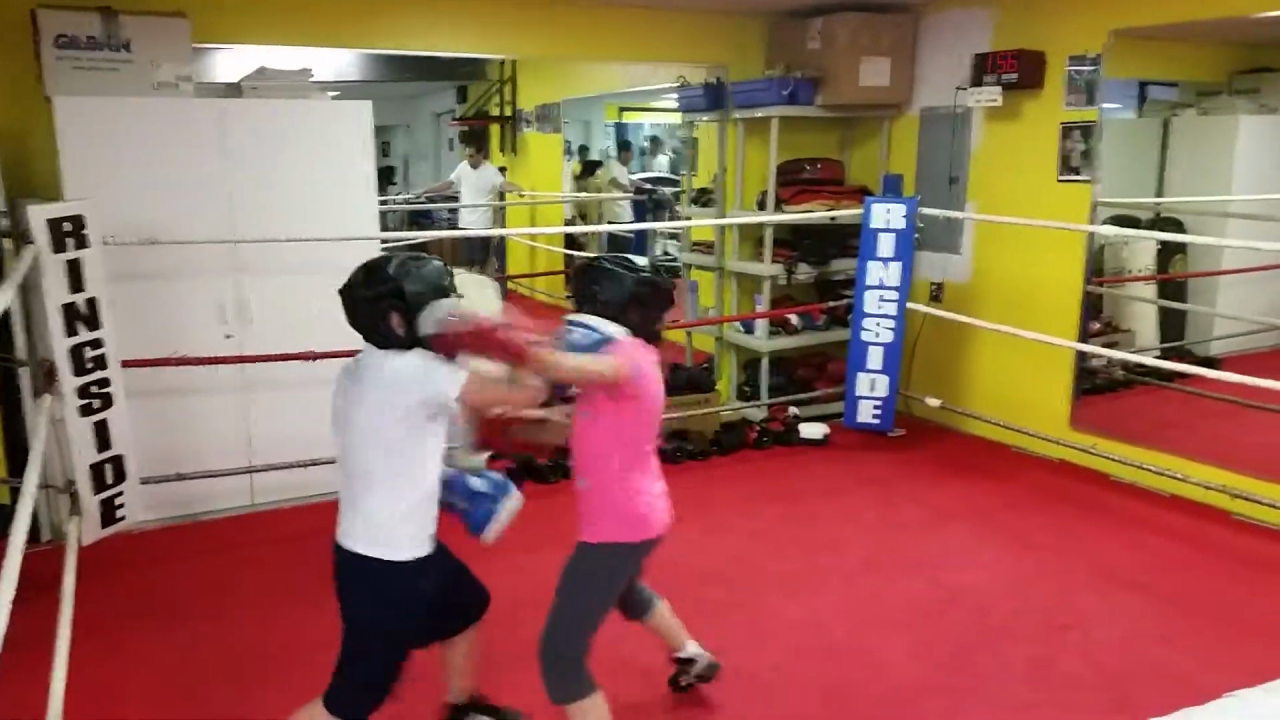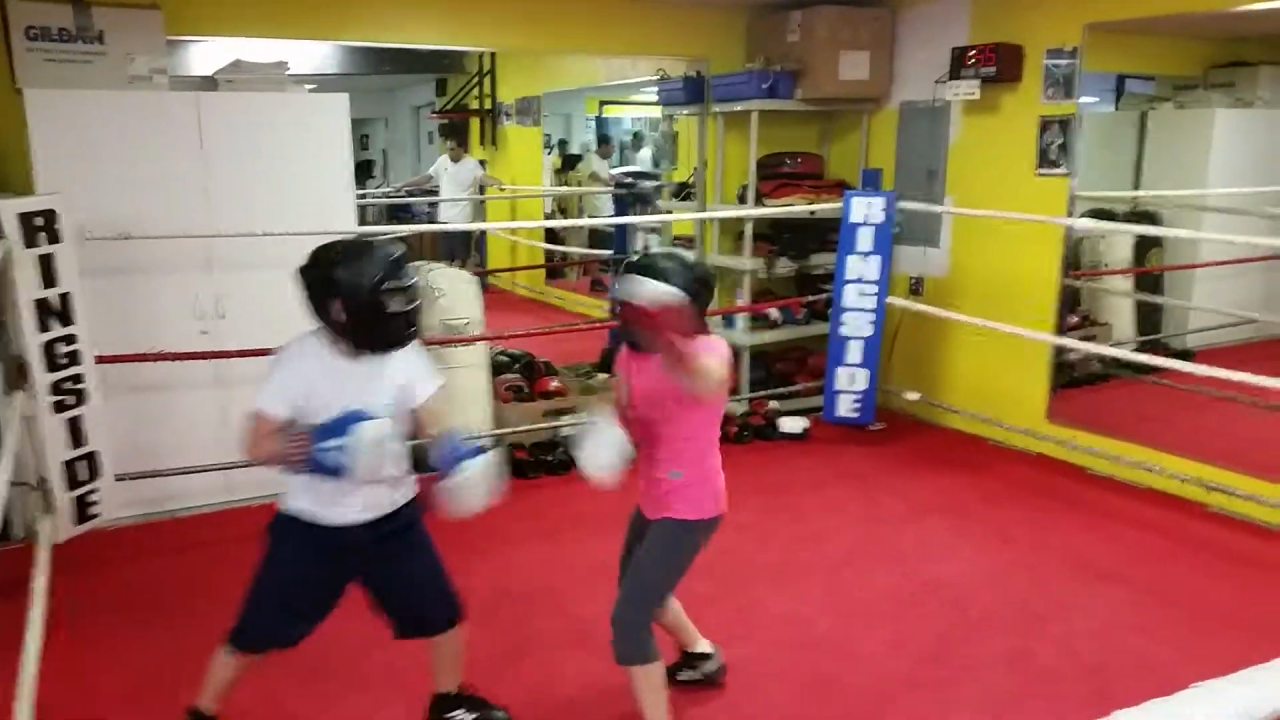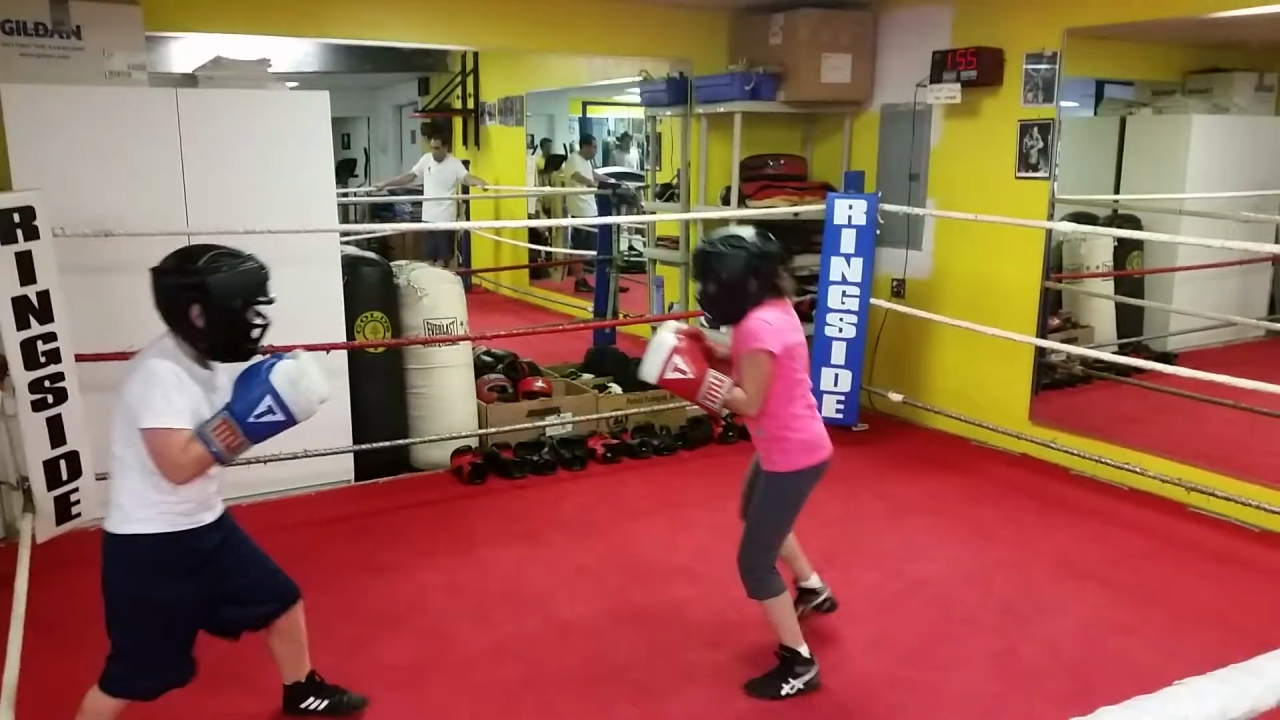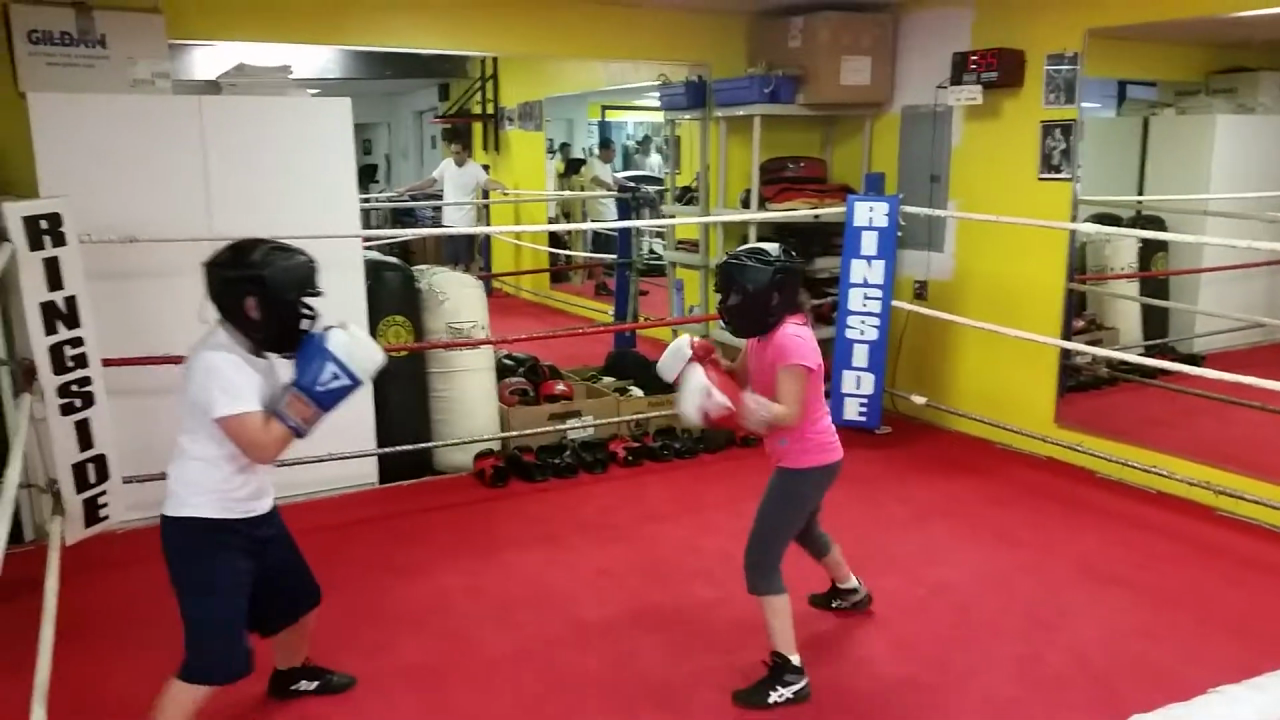
dt=0.5s
person 1, frame 1
left shoulder: (368, 371)
right shoulder: (412, 370)
right elbow: (515, 397)
left wrist: (449, 484)
left hip: (401, 546)
right hip: (388, 558)
left knee: (465, 610)
person 1, frame 2
left shoulder: (403, 351)
right shoulder: (296, 363)
left elbow: (431, 423)
right elbow: (262, 446)
left wrist: (460, 457)
right wrist: (320, 447)
left hip: (389, 516)
right hip: (315, 525)
left knee: (440, 616)
right knee: (257, 634)
person 1, frame 3
left shoulder: (201, 363)
right shoulder: (158, 372)
left elbow: (226, 430)
right elbow: (179, 466)
left wrist: (283, 400)
right wrist: (243, 416)
left hip: (207, 526)
right hip: (148, 545)
left knee: (281, 601)
right knee: (135, 675)
person 1, frame 4
left shoulder: (248, 348)
right shoulder: (217, 362)
left elbow: (270, 419)
right elbow: (262, 446)
left wrist: (317, 373)
right wrist: (312, 387)
left hip: (252, 517)
right hip: (202, 528)
left knee: (298, 603)
right knee: (215, 661)
left ankle: (291, 674)
person 2, frame 1
left shoulder: (626, 356)
right shoulder: (622, 355)
left elbow: (567, 368)
right elbow: (576, 420)
left hip: (616, 527)
right hip: (641, 514)
left knee: (560, 653)
right knee: (627, 592)
right ankle: (691, 656)
person 2, frame 2
left shoulder: (703, 347)
right shoulder: (631, 352)
left elbow: (709, 388)
right elbow: (627, 410)
left wrist: (675, 334)
right wrist: (608, 429)
left hip: (690, 508)
right hip: (656, 499)
left knee: (630, 619)
right knee: (640, 584)
right ankle: (702, 654)
person 2, frame 3
left shoulder: (761, 325)
right shoulder: (771, 311)
left elbow: (749, 403)
right elbow: (741, 365)
left wrist: (697, 379)
right wrist: (701, 351)
left hip: (793, 457)
right hip: (794, 448)
left knee: (754, 561)
right knee: (757, 516)
left ankle: (798, 662)
right ankle: (811, 588)
person 2, frame 4
left shoulder: (792, 340)
right shoulder: (764, 331)
left elbow: (788, 414)
right elbow: (762, 372)
left wrist: (734, 406)
left hip: (806, 461)
right hip: (805, 457)
left knee: (760, 559)
right knee: (804, 528)
left ankle: (789, 672)
right ankle: (848, 589)
